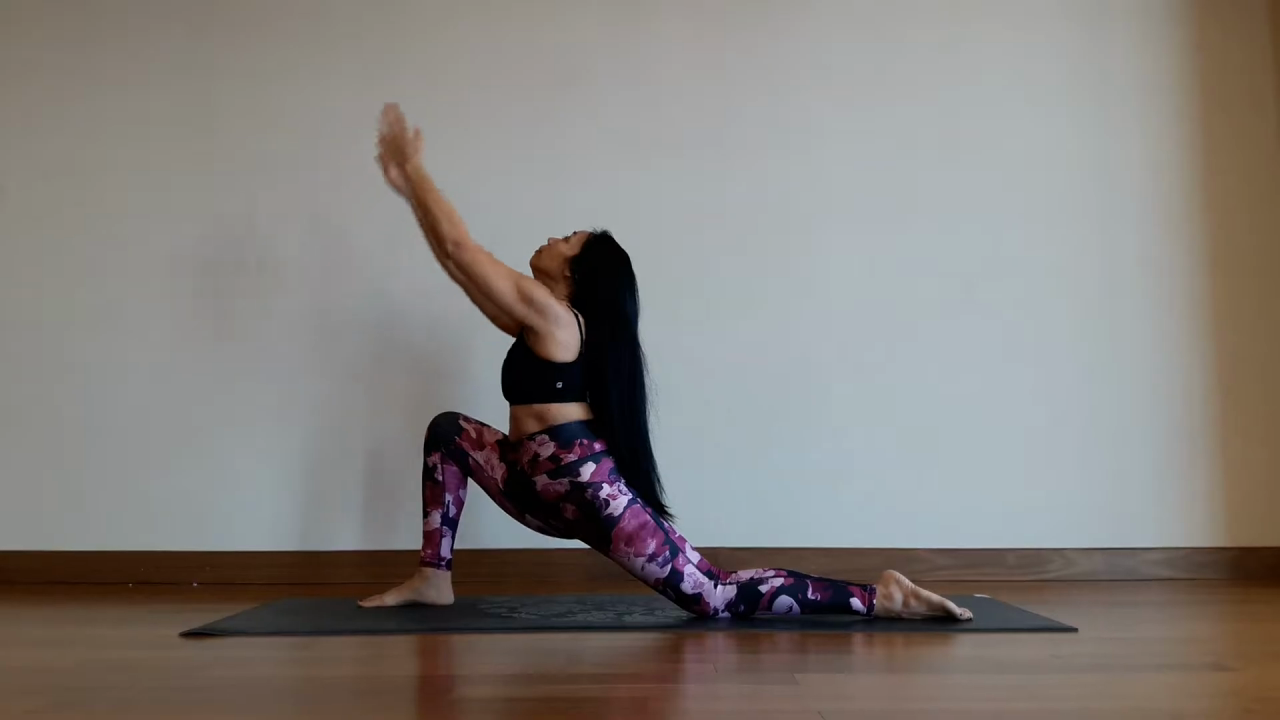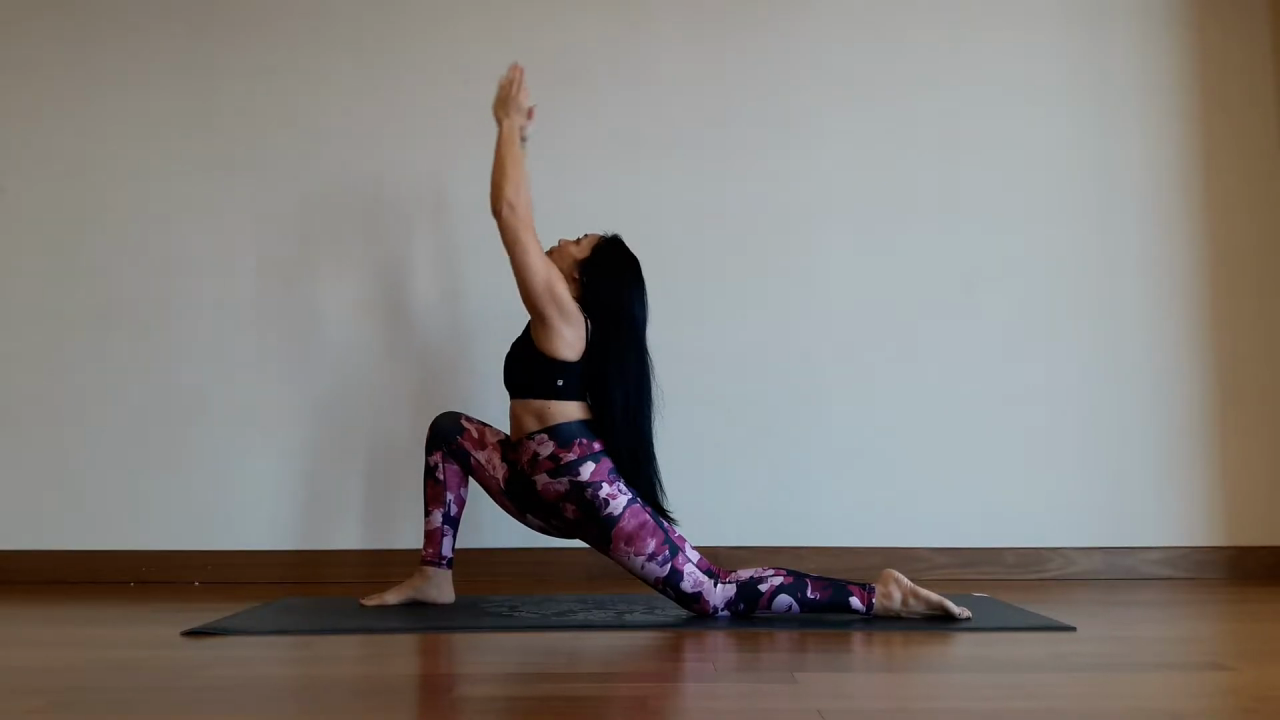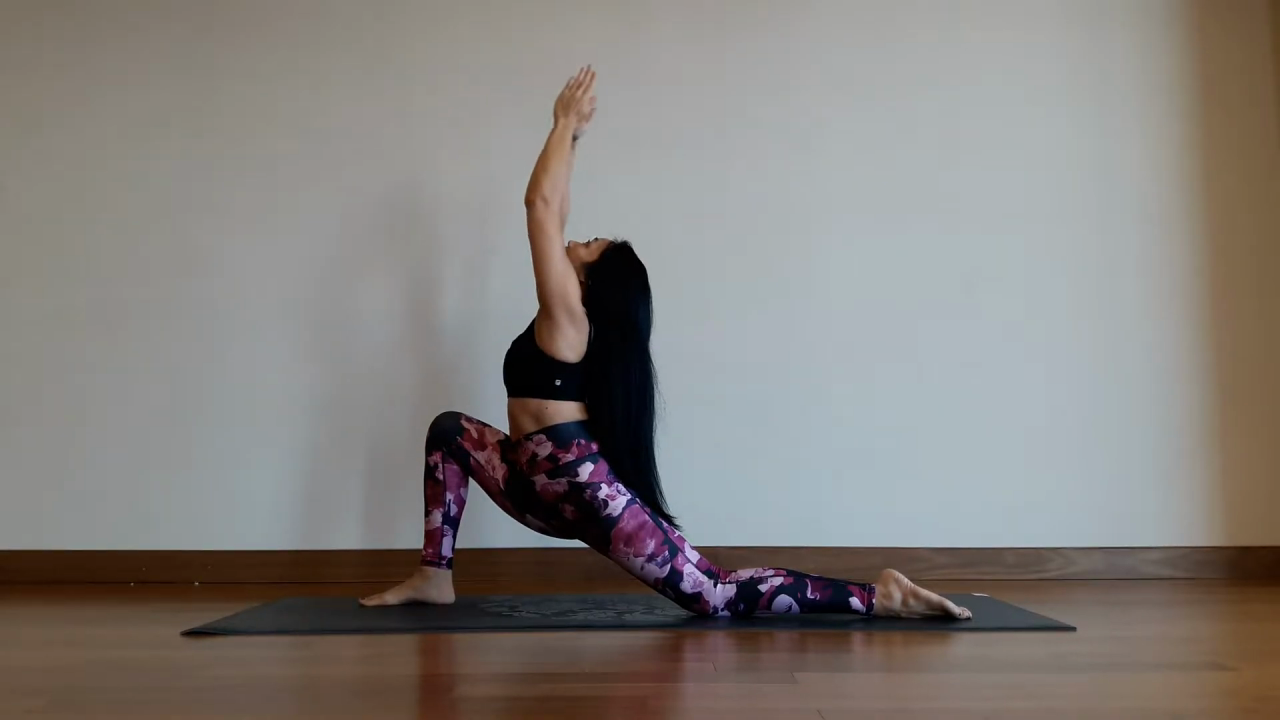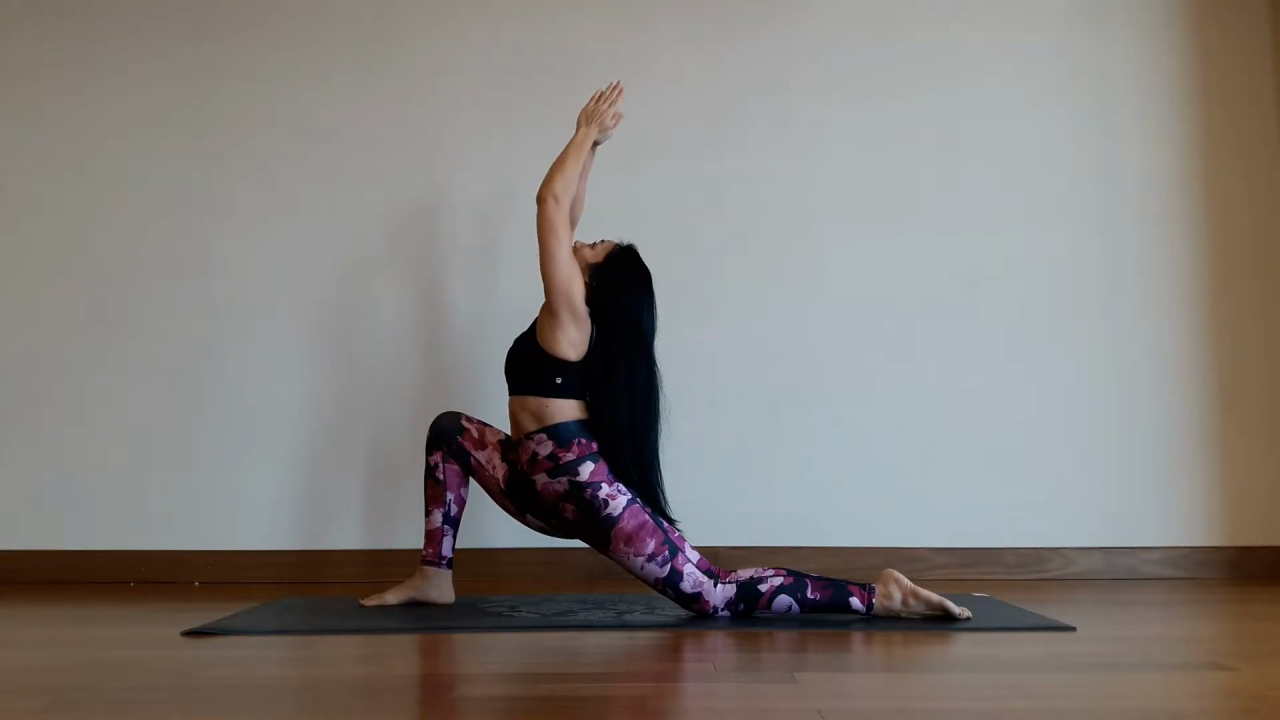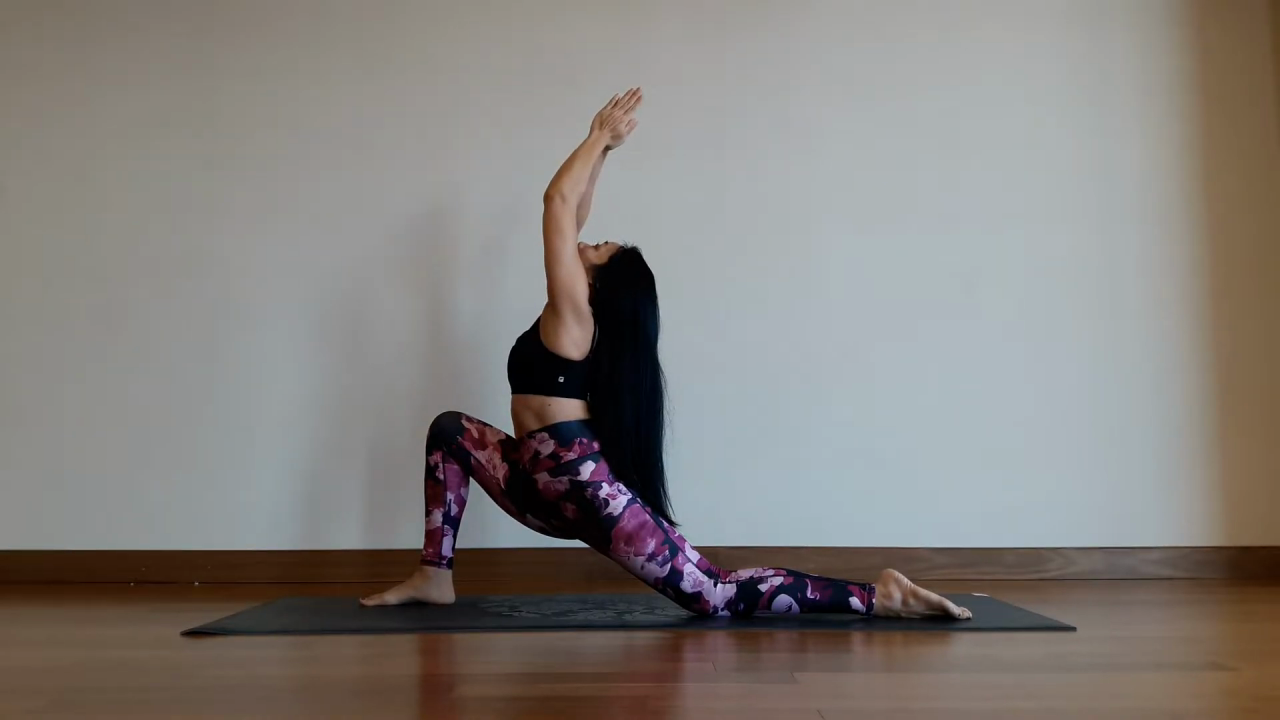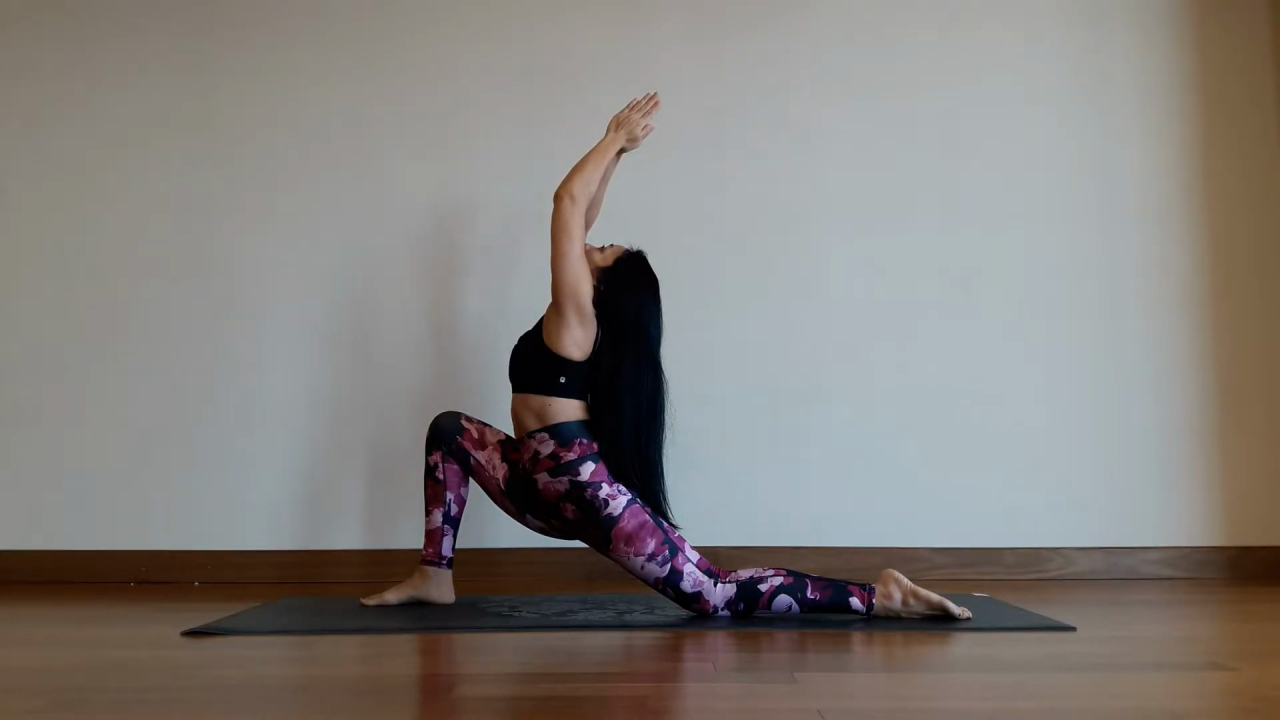
dt=0.5s
person 1, frame 1
left shoulder: (547, 312)
right shoulder: (538, 320)
left elbow: (460, 246)
right elbow: (461, 267)
left wrist: (417, 169)
right wrist: (412, 191)
left hip: (584, 484)
right hip: (552, 485)
left knee: (712, 595)
right knee: (448, 430)
left ankle: (880, 596)
right ankle: (434, 579)
person 1, frame 2
left shoulder: (560, 310)
right shoulder: (560, 316)
left elbow: (508, 210)
right elbow: (515, 218)
left wrist: (509, 127)
right wrist: (514, 135)
left hip: (584, 482)
right hip: (551, 484)
left knee: (713, 594)
right knee: (449, 430)
left ankle: (879, 596)
right ankle: (434, 577)
person 1, frame 3
left shoulder: (567, 313)
right shoulder: (569, 319)
left elbow: (539, 204)
right elbow: (552, 217)
left wrist: (564, 125)
right wrist: (571, 135)
left hip: (581, 484)
right hip: (551, 486)
left knee: (713, 594)
right knee: (450, 431)
left ankle: (880, 597)
right ankle: (435, 576)
person 1, frame 4
left shoulder: (569, 311)
right shoulder: (574, 317)
left elbow: (549, 202)
right elbow: (562, 217)
left wrist: (587, 134)
right wrist: (590, 142)
left hip: (582, 485)
right hip: (549, 487)
left knee: (712, 593)
right knee: (450, 430)
left ankle: (879, 597)
right ankle: (435, 576)
person 1, frame 5
left shoulder: (573, 310)
right shoulder: (575, 318)
left elbow: (557, 201)
right elbow: (569, 217)
left wrist: (600, 138)
right wrist: (601, 145)
left hip: (582, 484)
right hip: (549, 486)
left knee: (711, 593)
right knee: (449, 430)
left ankle: (879, 597)
right ankle: (435, 575)
person 1, frame 6
left shoulder: (576, 311)
right shoulder: (580, 319)
left elbow: (567, 201)
right elbow: (577, 216)
left wrist: (616, 140)
right wrist: (617, 145)
left hip: (582, 485)
right hip: (549, 486)
left knee: (711, 592)
right knee: (449, 430)
left ankle: (878, 596)
right ankle: (435, 574)
